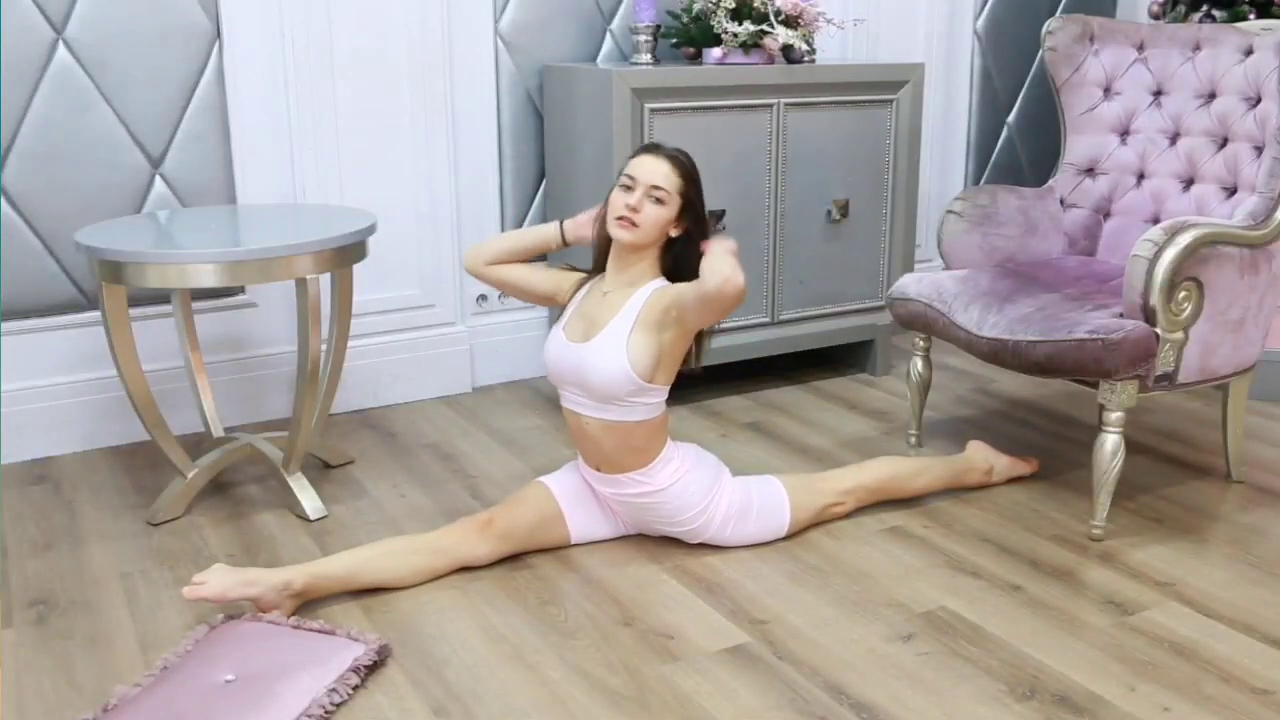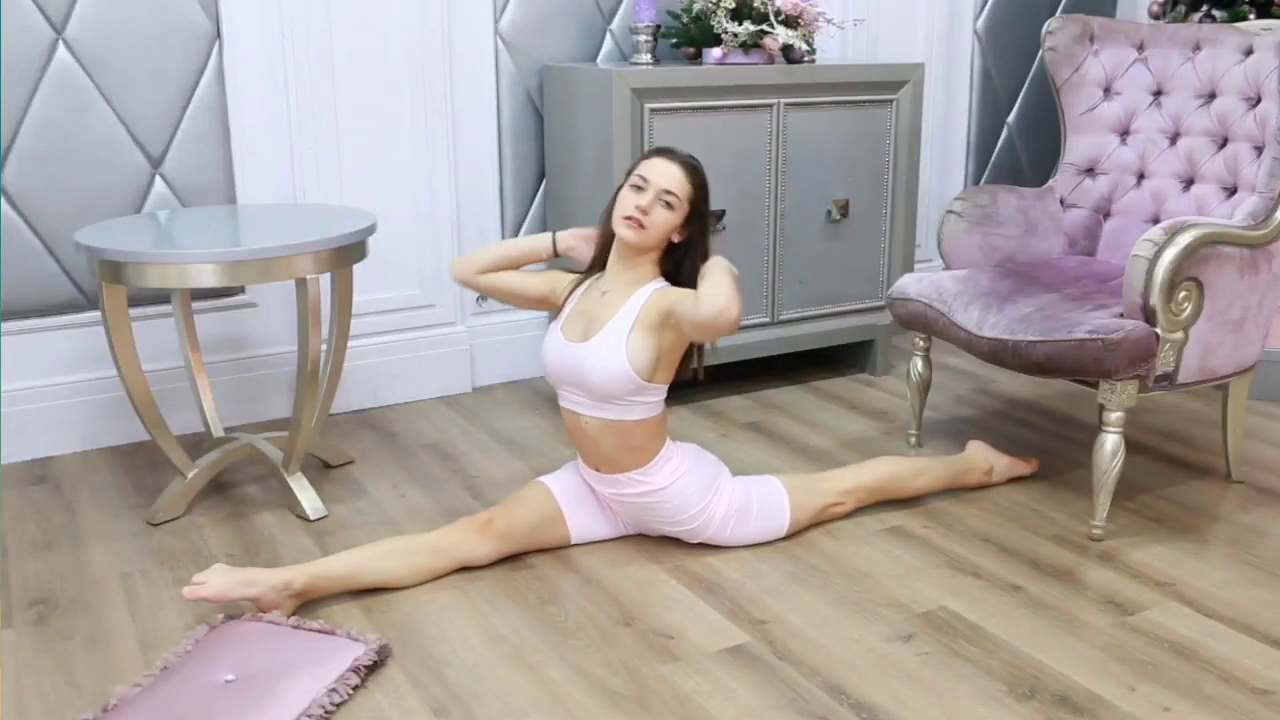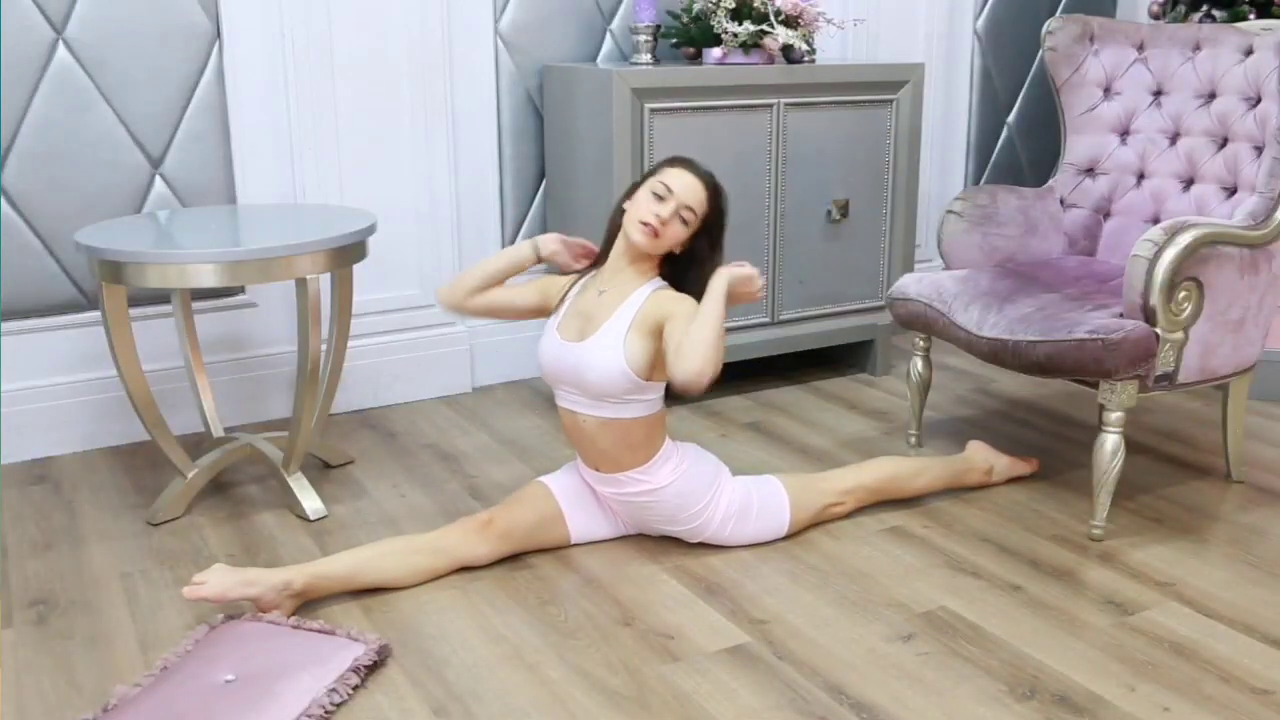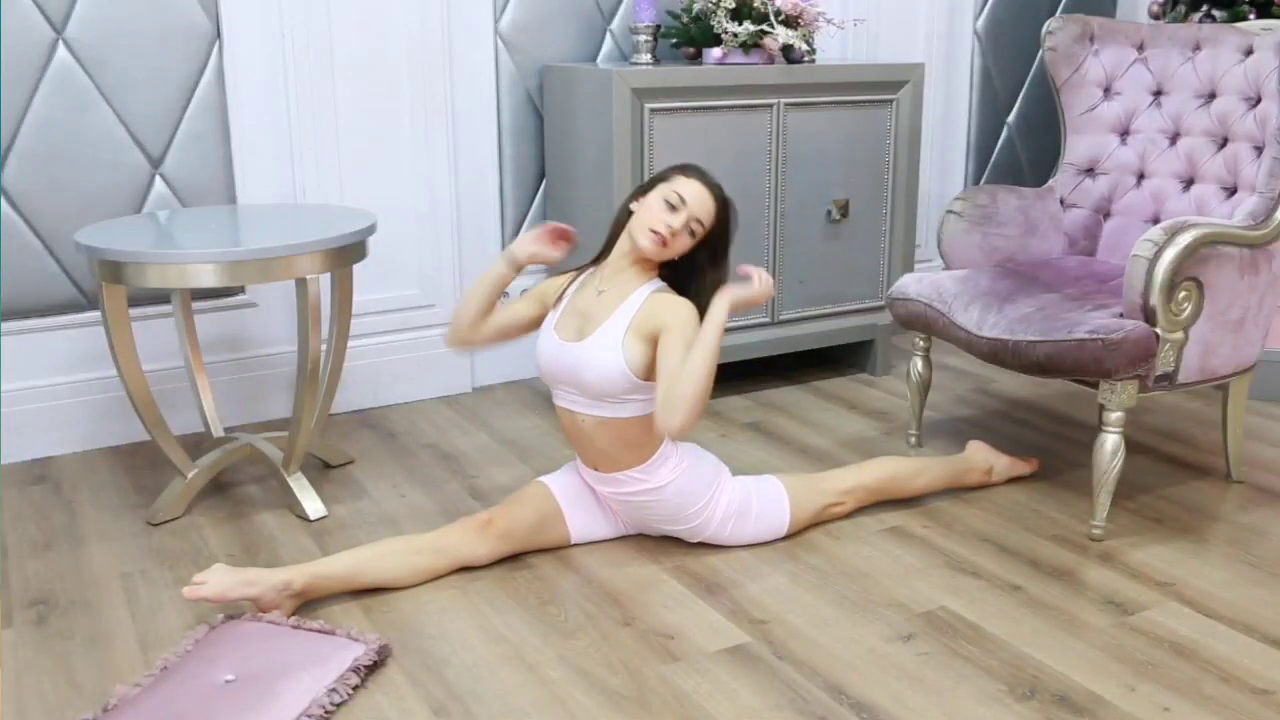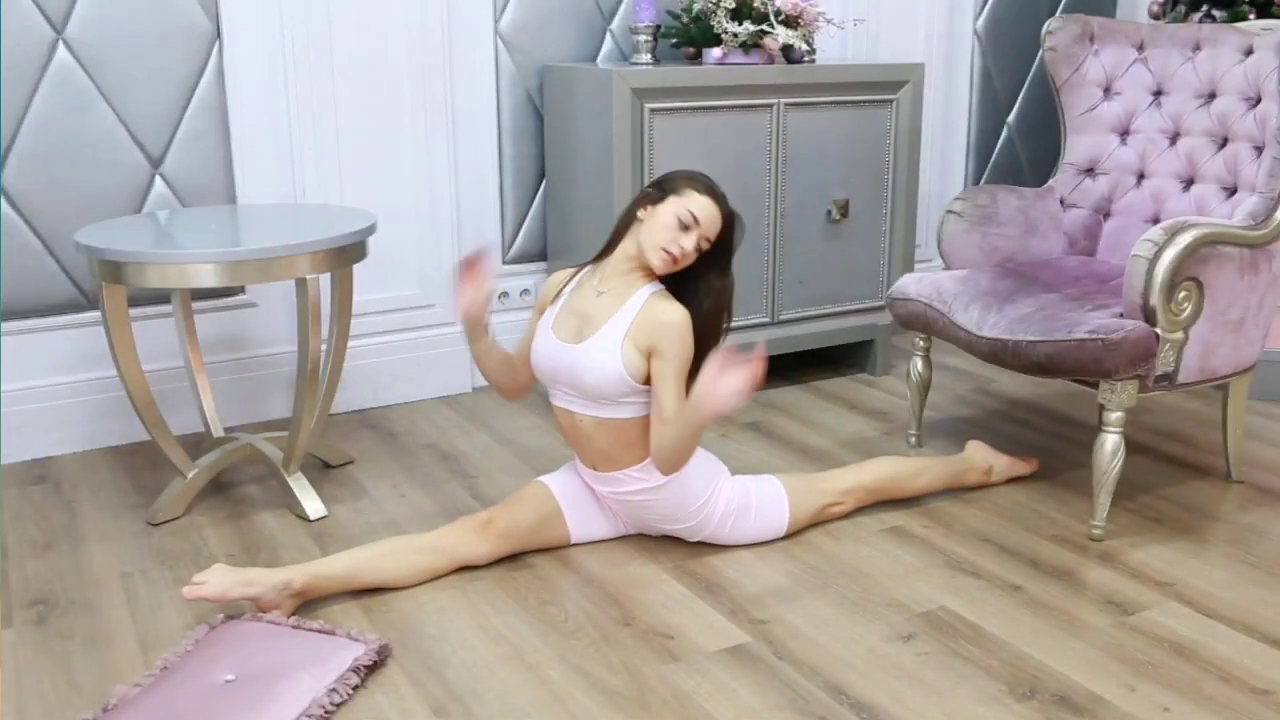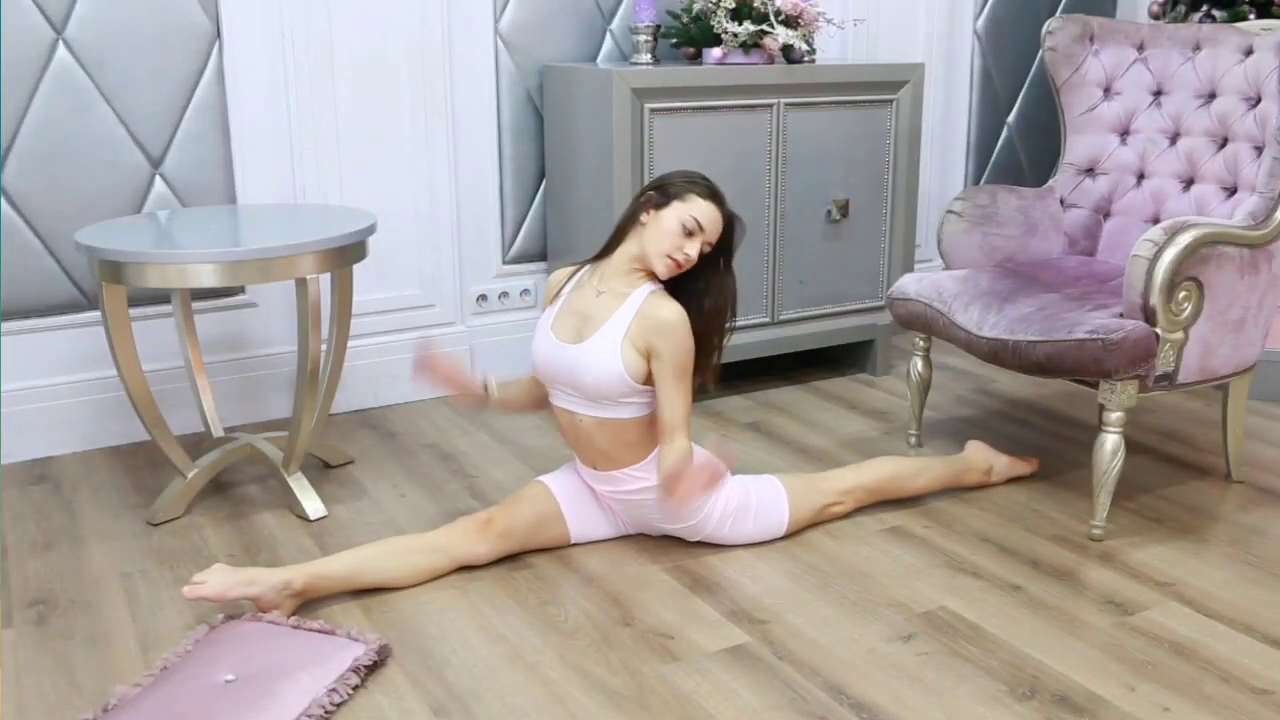
dt=0.1s
person 1, frame 1
left shoulder: (669, 303)
right shoulder: (582, 287)
left elbow: (728, 286)
right elbow: (479, 260)
left wrist: (718, 248)
right wrist: (572, 229)
left hip: (673, 491)
right hip: (597, 484)
right knee: (475, 536)
right ankle: (290, 583)
person 1, frame 2
left shoulder: (669, 302)
right shoulder: (580, 286)
left elbow: (719, 318)
right elbow: (468, 272)
left wrist: (715, 271)
right wrist: (561, 243)
left hip: (673, 490)
right hip: (598, 486)
right knee: (476, 536)
right ankle: (291, 583)
person 1, frame 3
left shoulder: (668, 307)
right shoulder: (573, 287)
left elbow: (694, 373)
right elbow: (456, 297)
left wrist: (724, 284)
right wrist: (541, 248)
left hip: (670, 489)
right hip: (596, 485)
right knee: (476, 535)
right ankle: (291, 583)
person 1, frame 4
left shoulder: (669, 310)
right shoulder: (570, 285)
left elbow: (673, 426)
right elbow: (464, 334)
left wrist: (721, 311)
right wrist: (516, 260)
left hip: (676, 490)
right hip: (598, 486)
right knee: (475, 535)
right ankle: (292, 583)
person 1, frame 5
left shoulder: (667, 317)
right shoulder: (564, 284)
left elbow: (670, 454)
right elbow: (515, 386)
left wrist: (708, 407)
right wrist: (476, 316)
left hip: (673, 492)
right hip: (596, 486)
right knee: (474, 534)
right ankle: (292, 583)
person 1, frame 6
left shoulder: (665, 317)
right shoulder: (564, 282)
left elbow: (675, 438)
right elbow: (551, 391)
left wrist: (684, 477)
right wrist: (480, 390)
left hip: (657, 488)
right hip: (595, 484)
right knee: (474, 534)
right ankle: (290, 582)
